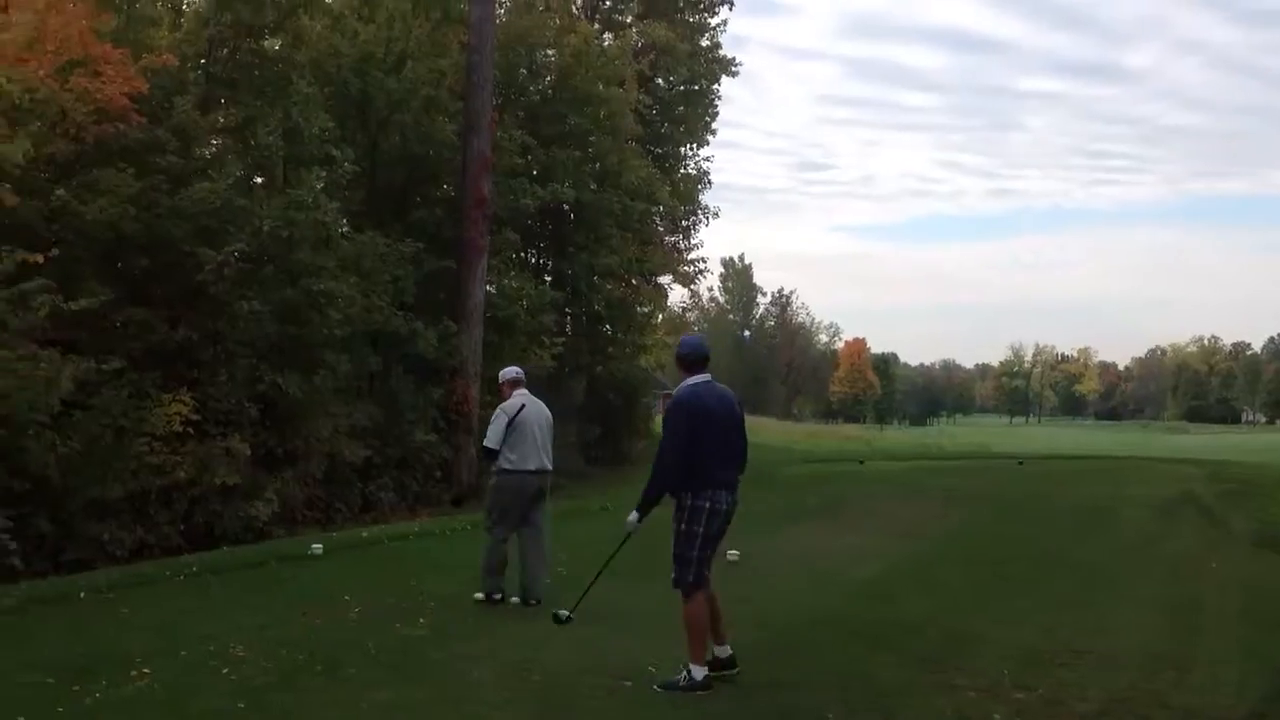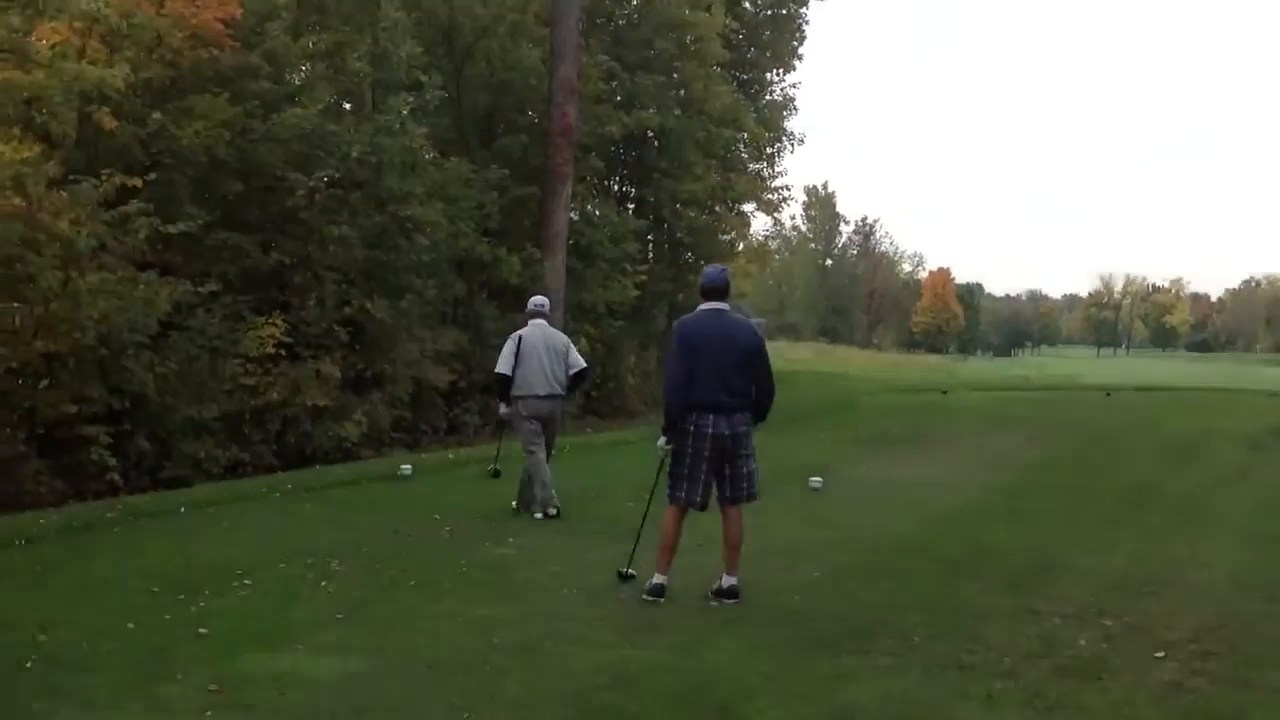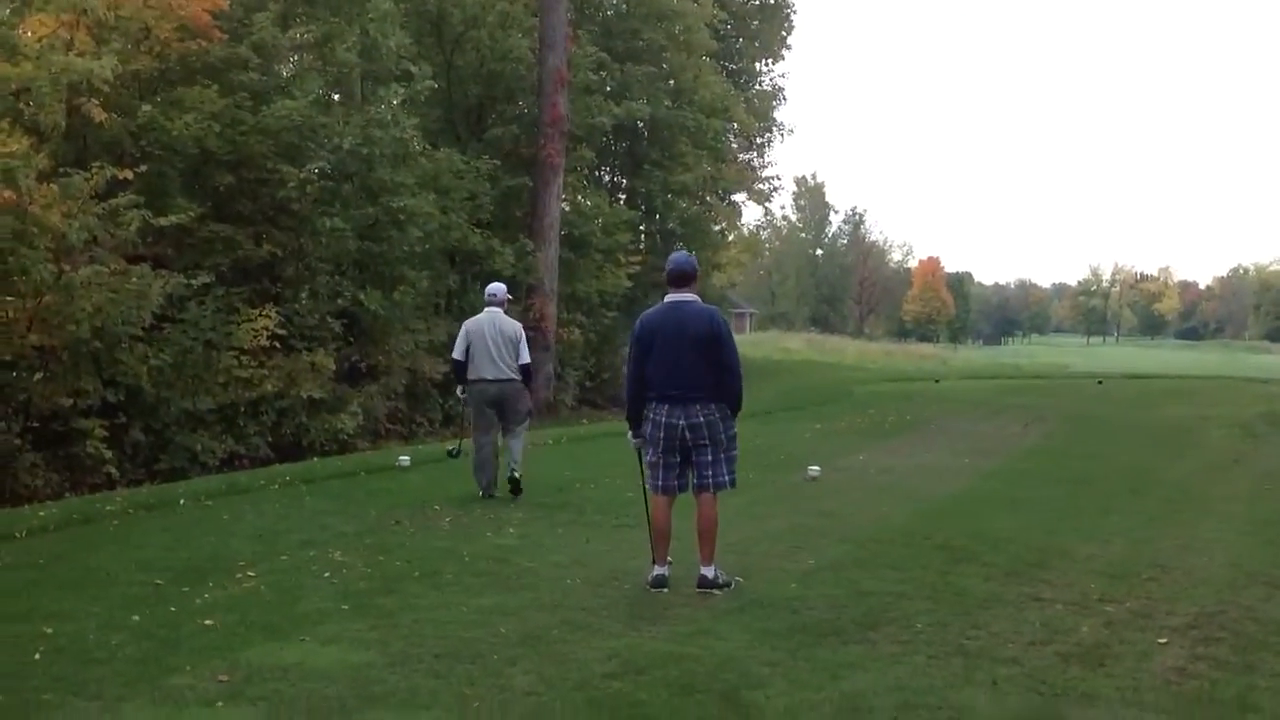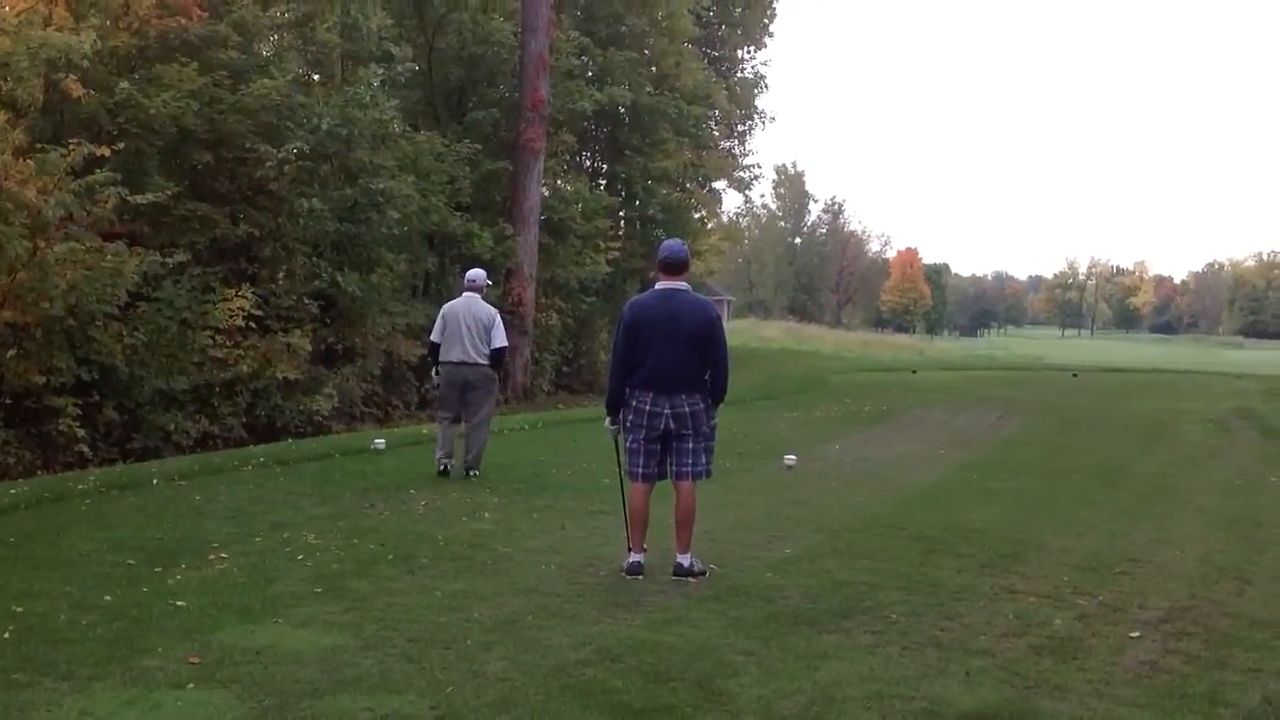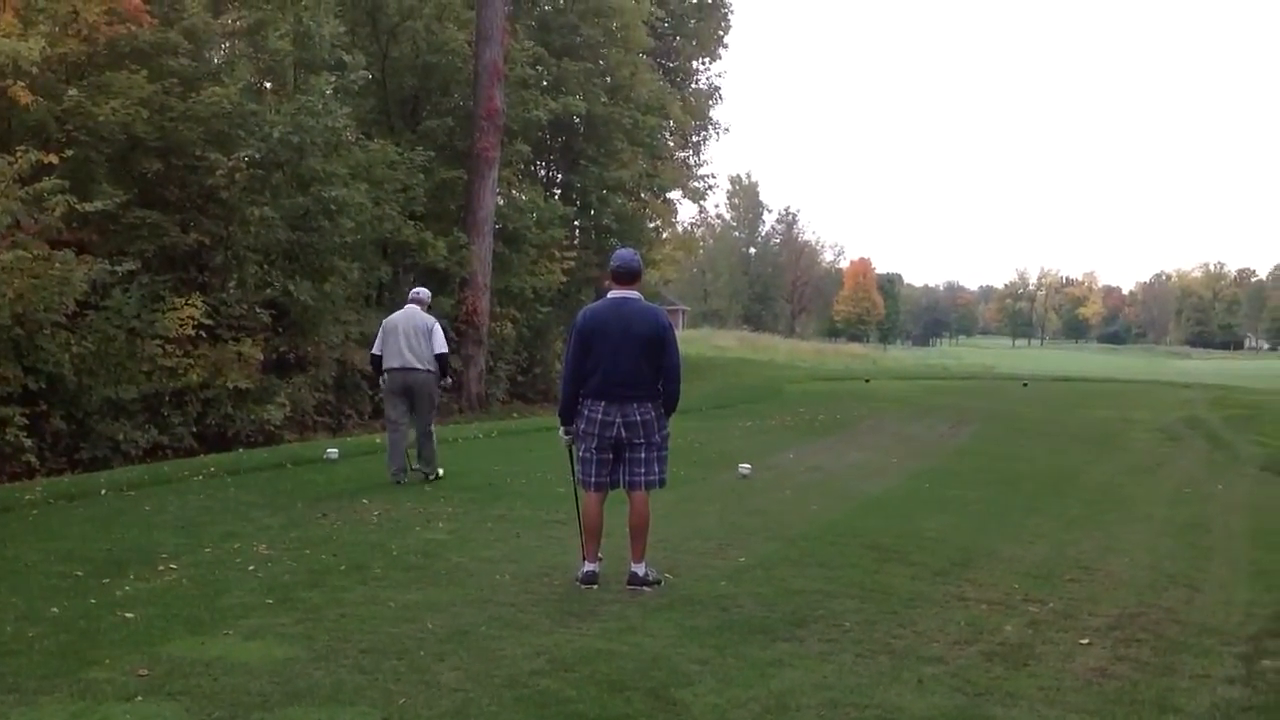
dt=1s
person 1, frame 1
left shoulder: (684, 401)
right shoulder: (728, 397)
left elbow: (668, 463)
right elbow: (740, 451)
left wrist: (642, 509)
left hip: (699, 498)
right hip: (725, 495)
left knee: (691, 585)
right knee: (697, 579)
left ankle: (697, 672)
right ankle: (722, 652)
person 1, frame 2
left shoulder: (685, 328)
right shoulder: (747, 330)
left elbow: (674, 383)
right elbow: (765, 384)
left wrist: (669, 430)
right wrist: (754, 419)
left hip: (696, 422)
right hip: (736, 424)
left knee: (677, 503)
right knee: (732, 505)
left ankle: (659, 580)
right ankle: (730, 581)
person 1, frame 3
left shoulder: (647, 321)
right shoulder: (712, 317)
left elbow: (635, 376)
right elbow: (731, 371)
left wrist: (635, 422)
right wrist: (731, 412)
left hip: (661, 415)
right hip: (706, 413)
left knee: (662, 495)
right knee: (706, 494)
left ankle: (659, 570)
right ankle: (708, 571)
person 1, frame 4
left shoulder: (636, 307)
right shoulder: (705, 310)
left elbow: (619, 363)
right elbow: (719, 364)
left wrist: (613, 409)
right wrist: (712, 402)
left hip: (643, 403)
right hip: (690, 404)
left knee: (640, 483)
right knee: (685, 483)
left ankle: (635, 558)
right ankle: (683, 560)
person 1, frame 5
left shoulder: (588, 316)
right shoulder: (657, 318)
left elbow: (572, 372)
right elbow: (671, 373)
left wrist: (566, 419)
right wrist: (666, 412)
left hip: (596, 411)
right hip: (643, 413)
left knee: (593, 492)
right knee: (639, 492)
left ankle: (590, 567)
right ankle: (638, 569)
person 2, frame 1
left shoulder: (506, 409)
right shoulder: (543, 408)
left elbow: (489, 449)
left wrist: (498, 460)
left hip: (512, 478)
right hip: (541, 476)
left knee: (498, 530)
right knee: (533, 534)
left ankle: (493, 589)
right ankle: (532, 592)
person 2, frame 2
left shoulder: (517, 338)
right shoulder: (561, 339)
left elbow: (503, 374)
right elbow: (581, 371)
left wrist: (504, 402)
right wrist: (565, 390)
left hip: (526, 402)
right hip: (554, 402)
left knee: (535, 453)
right knee: (540, 452)
left ankle: (548, 504)
right ankle: (525, 500)
person 2, frame 3
left shoulder: (469, 325)
right shoulder: (515, 327)
left elbow: (458, 360)
right elbow: (525, 365)
left wrist: (461, 384)
right wrist: (525, 387)
left hip: (480, 388)
right hip: (511, 387)
left knee: (484, 438)
right knee: (515, 431)
left ankle: (487, 488)
right ankle: (515, 469)
person 2, frame 4
left shoulder: (448, 308)
right shoulder: (491, 312)
left elbow: (434, 342)
right elbow: (499, 349)
left wrist: (436, 365)
right wrist: (494, 370)
left hip: (450, 370)
right hip: (481, 372)
left knee: (448, 417)
right knee: (477, 420)
left ankle: (444, 460)
right ankle: (472, 467)
person 2, frame 5
left shoulder: (389, 321)
right shoulder: (430, 321)
left elbow: (376, 354)
right elbow: (441, 354)
left wrist: (381, 374)
right wrist: (444, 375)
left hip: (394, 377)
right hip: (423, 377)
left knee: (396, 427)
right knee: (425, 426)
left ankle: (398, 474)
right ankle: (429, 470)
